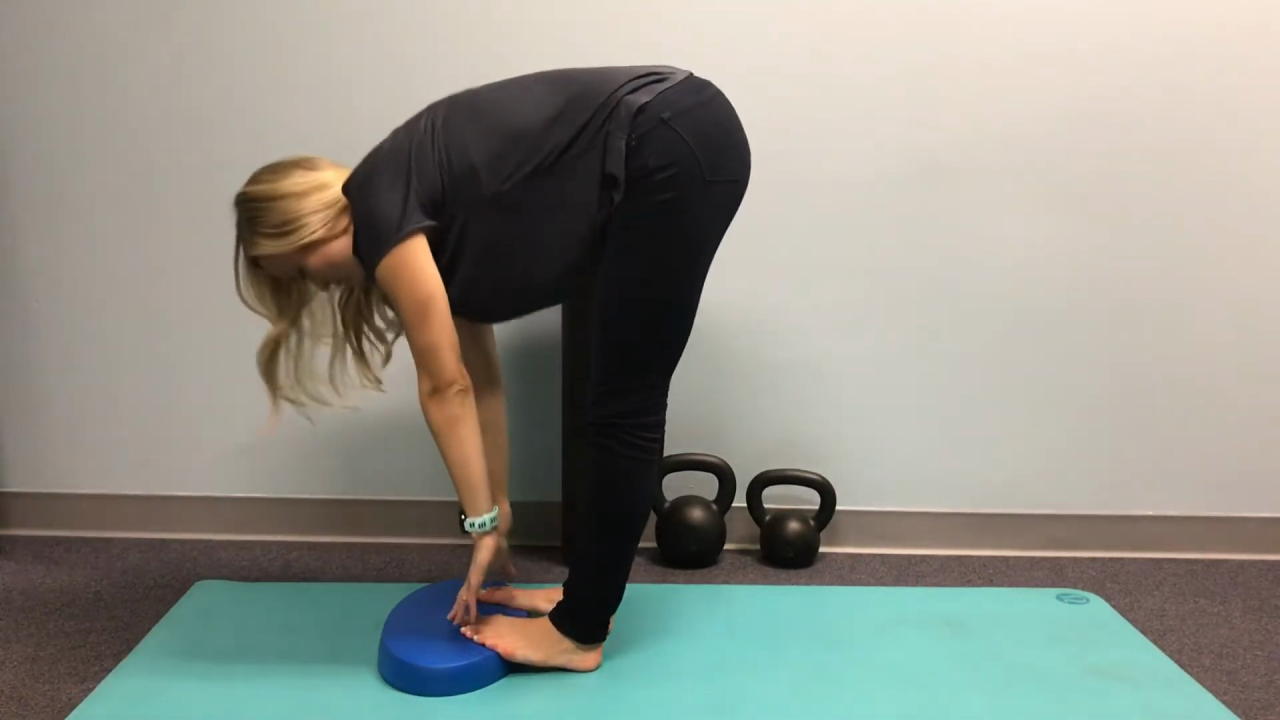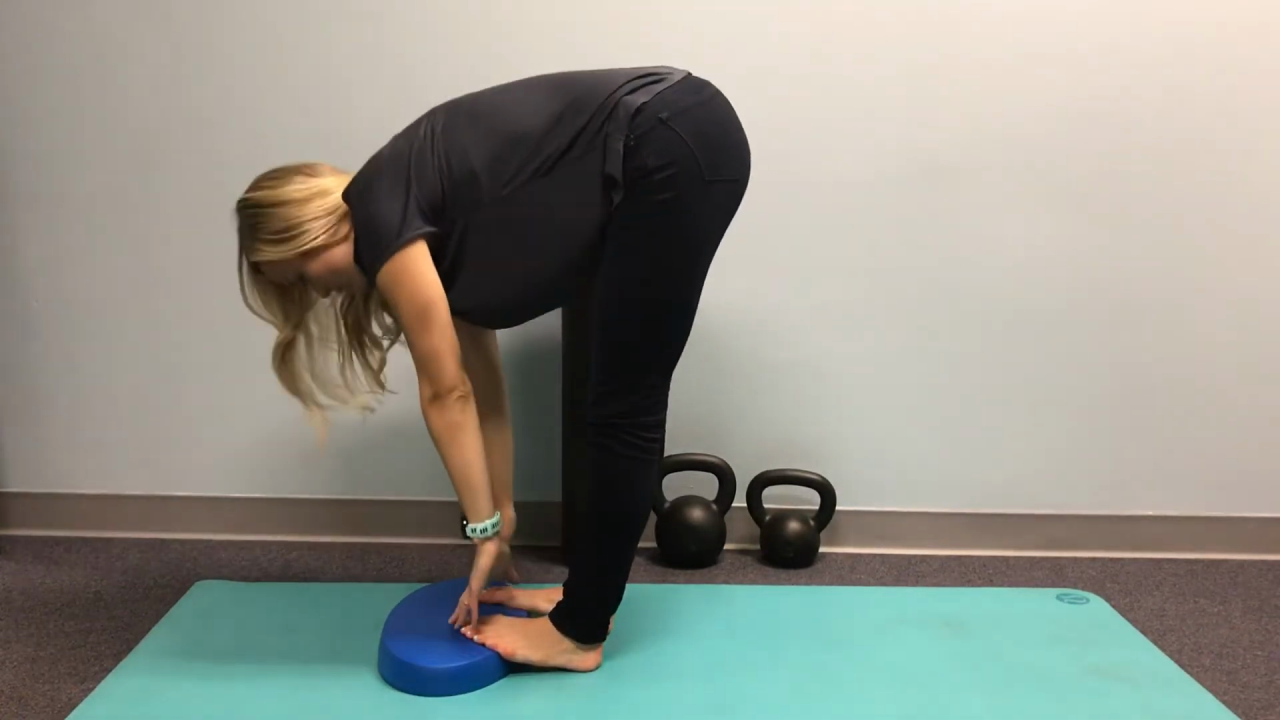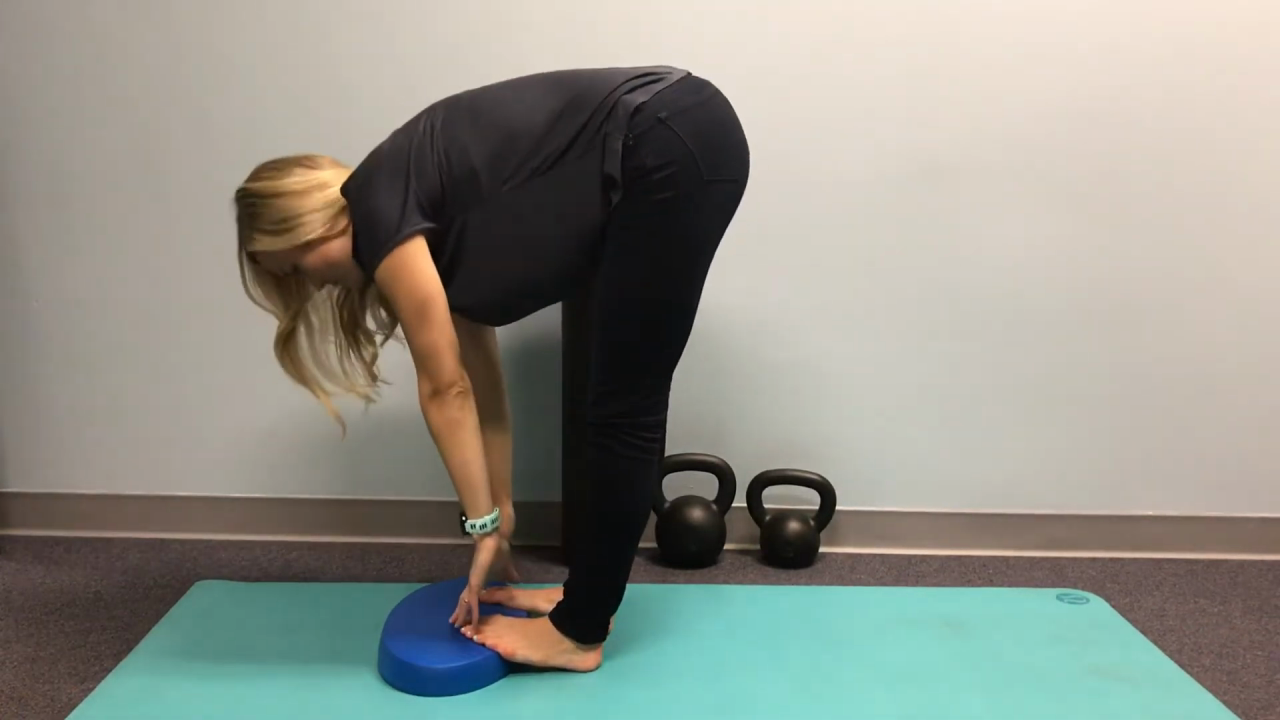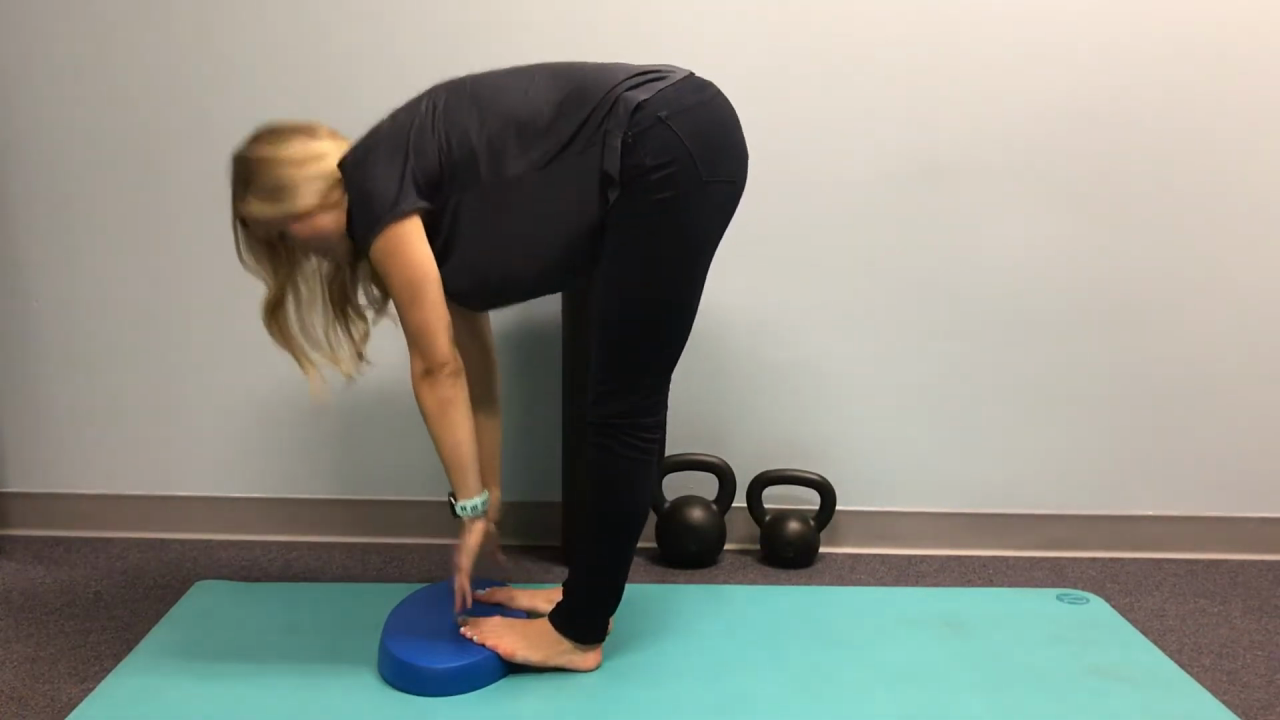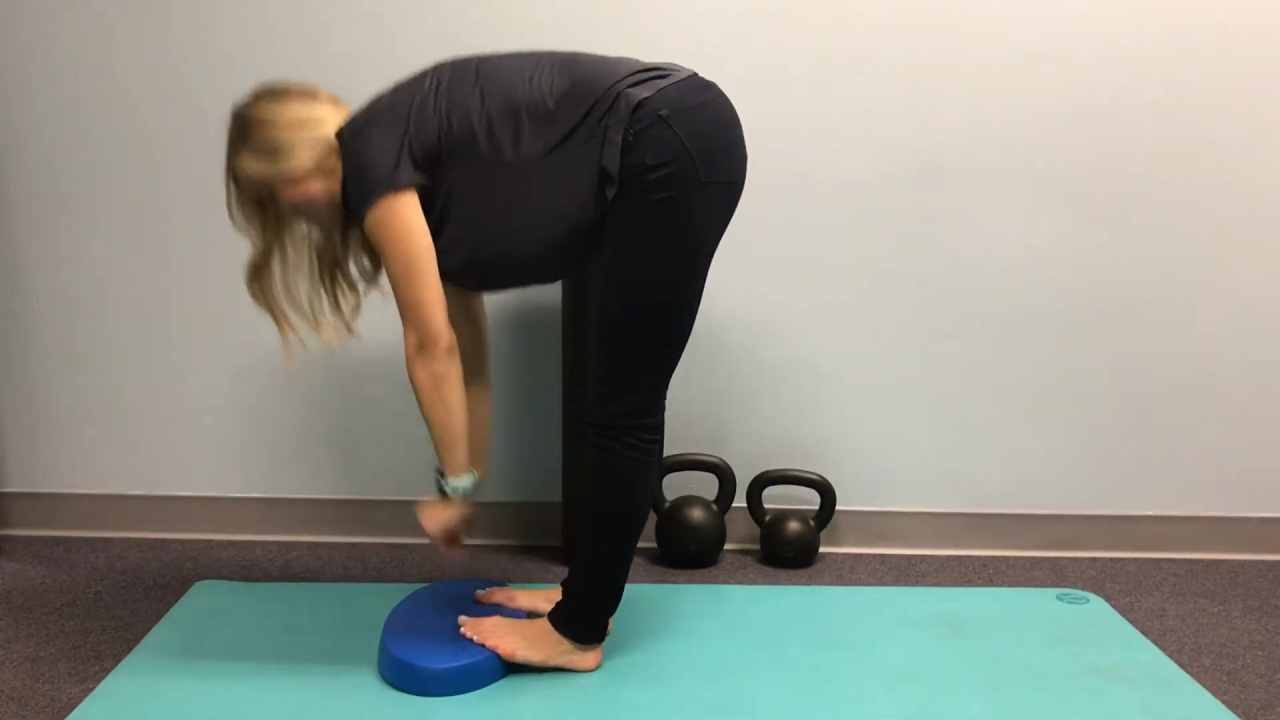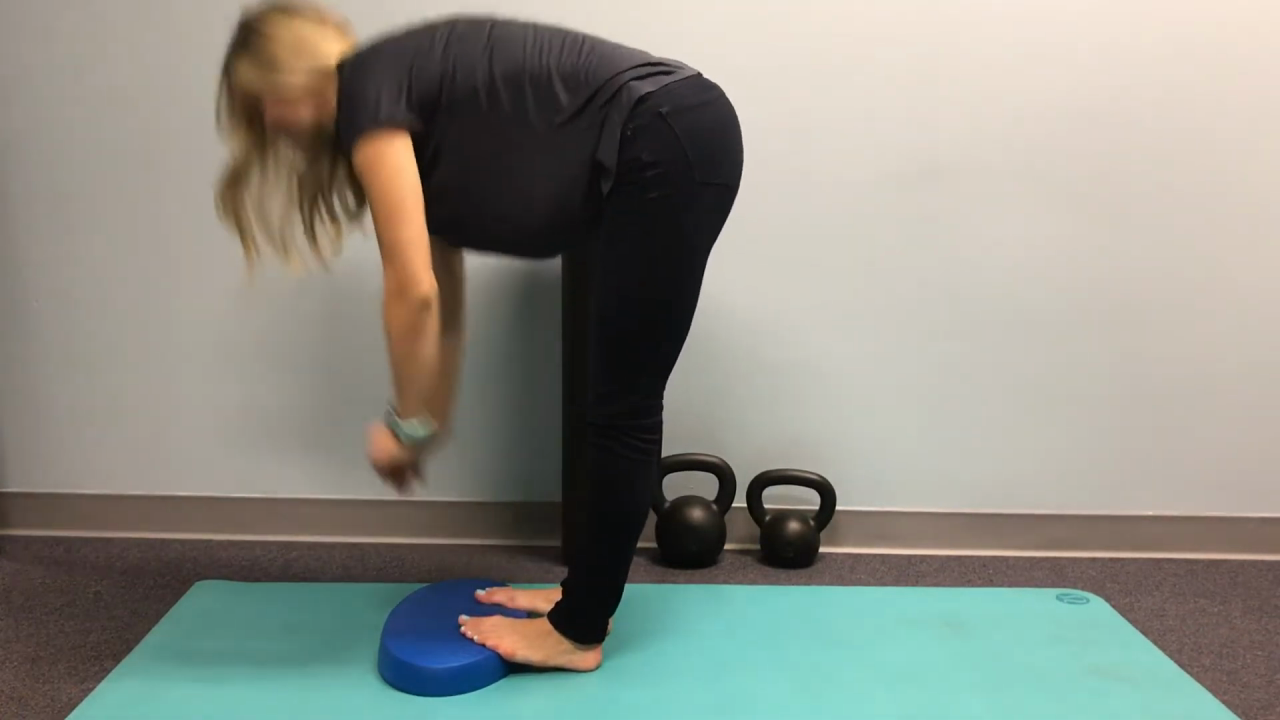
dt=0.1s
person 1, frame 1
left shoulder: (382, 207)
right shoulder: (427, 208)
left elbow: (446, 387)
right elbow: (477, 382)
left wrist: (484, 523)
right wrist: (493, 517)
left hip: (672, 154)
right hip: (683, 145)
left knee: (623, 410)
right knee: (622, 404)
left ankle: (579, 632)
right ankle: (588, 597)
person 1, frame 2
left shoulder: (382, 214)
right shoulder: (423, 213)
left elbow: (447, 393)
right elbow: (477, 382)
left wrist: (486, 528)
right wrist: (500, 515)
left hip: (673, 153)
right hip: (680, 142)
left knee: (624, 410)
right knee: (622, 404)
left ankle: (577, 632)
right ankle: (586, 597)
person 1, frame 3
left shoulder: (381, 210)
right shoulder: (422, 210)
left elbow: (446, 389)
right elbow: (475, 380)
left wrist: (484, 525)
right wrist: (499, 513)
left hip: (671, 153)
right hip: (680, 142)
left knee: (624, 410)
right knee: (622, 403)
left ankle: (578, 631)
right ankle: (586, 598)
person 1, frame 4
left shoulder: (376, 181)
right shoulder: (416, 182)
left elbow: (438, 368)
right elbow: (469, 361)
left wrist: (469, 508)
right wrist: (484, 501)
left hip: (673, 153)
right hip: (678, 146)
left knee: (624, 411)
right knee: (622, 405)
left ankle: (578, 632)
right ankle: (586, 597)
person 1, frame 5
left shoulder: (372, 157)
right shoulder: (412, 166)
left elbow: (432, 346)
right elbow: (462, 342)
left wrist: (454, 485)
right wrist: (467, 479)
left hip: (671, 153)
right hip: (679, 143)
left knee: (624, 411)
right knee: (620, 404)
left ankle: (577, 632)
right ankle: (585, 598)
person 1, frame 6
left shoulder: (372, 98)
left elbow: (415, 293)
right elbow: (444, 299)
left wrist: (405, 428)
right wrist: (431, 423)
left hip: (670, 149)
right hip: (674, 141)
left knee: (624, 408)
right knee: (619, 403)
left ankle: (577, 631)
right ankle: (587, 593)
